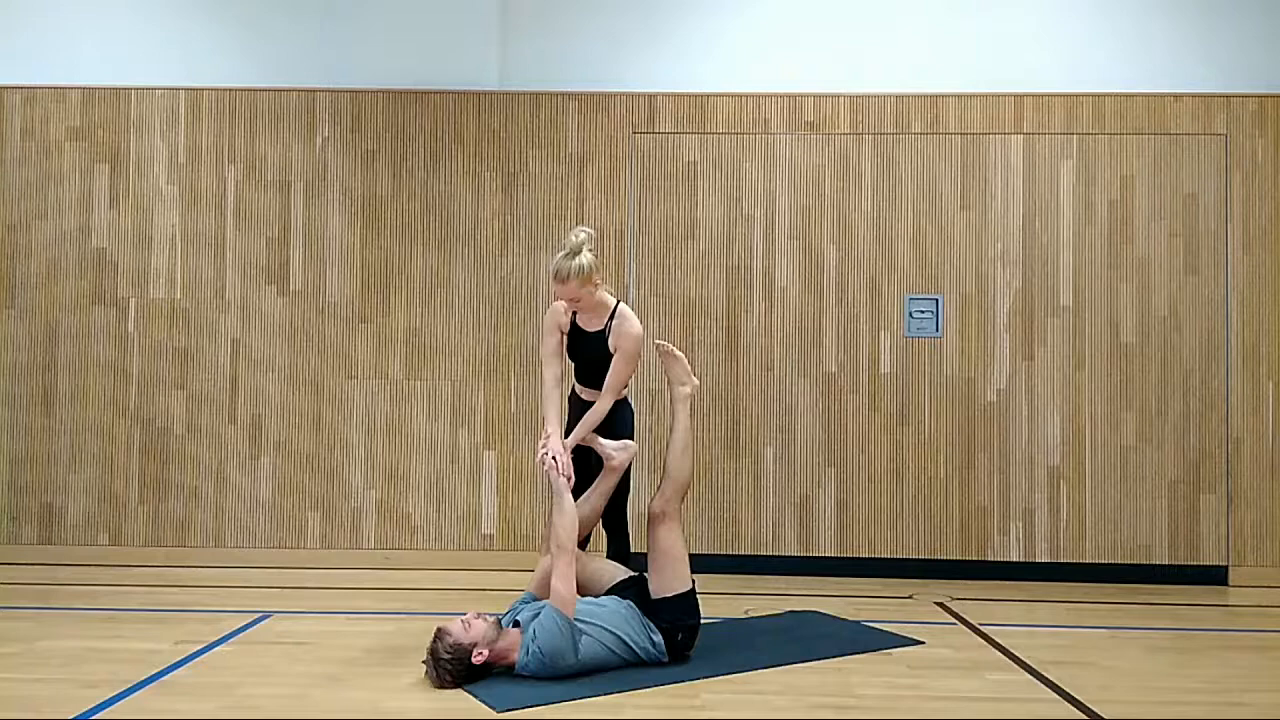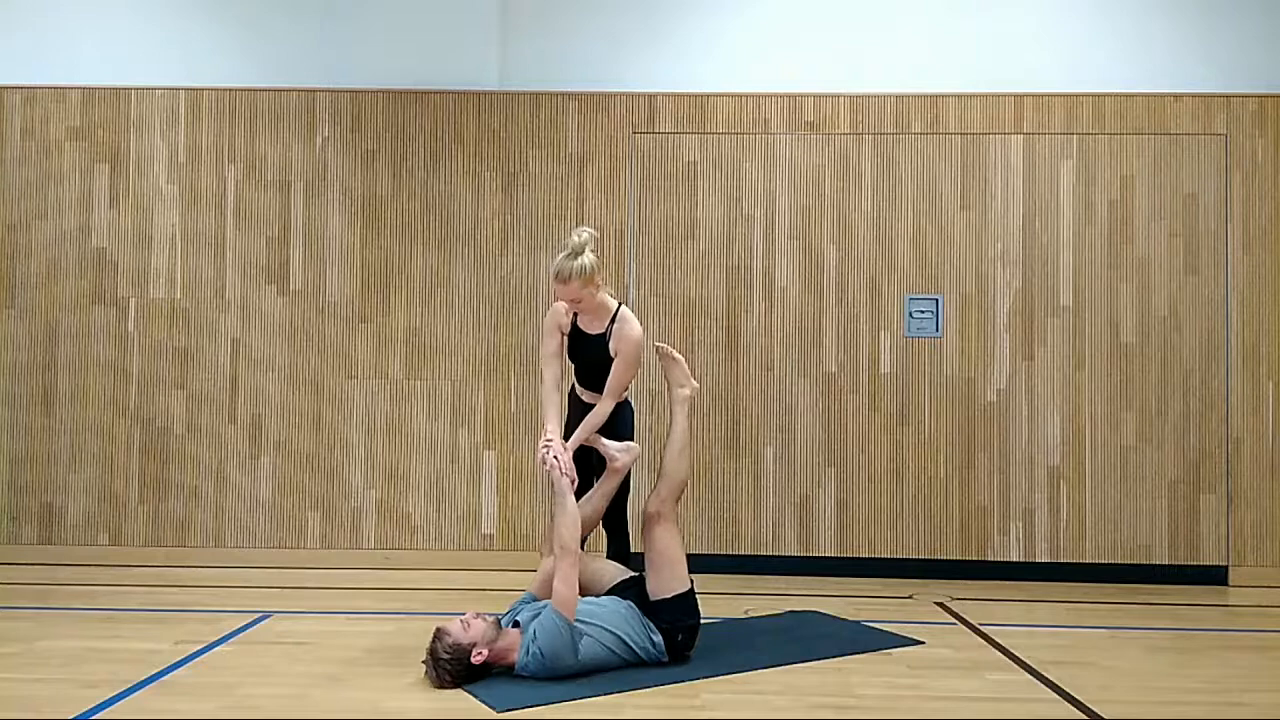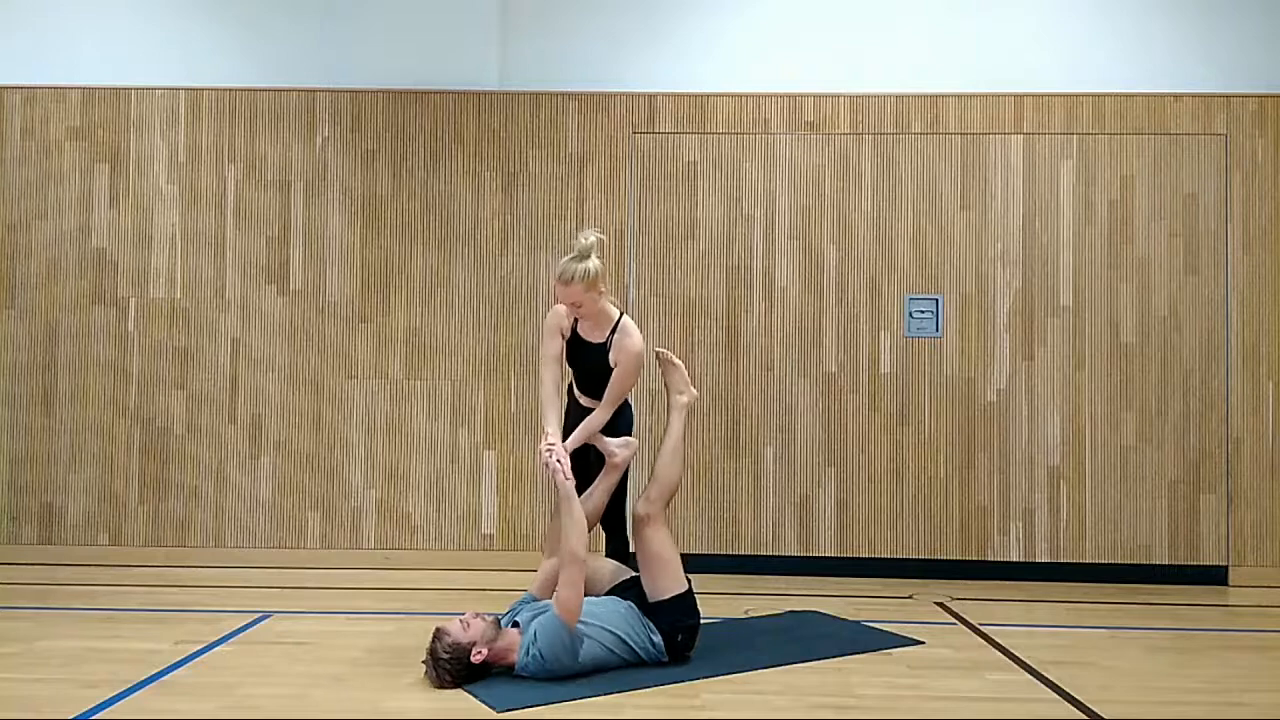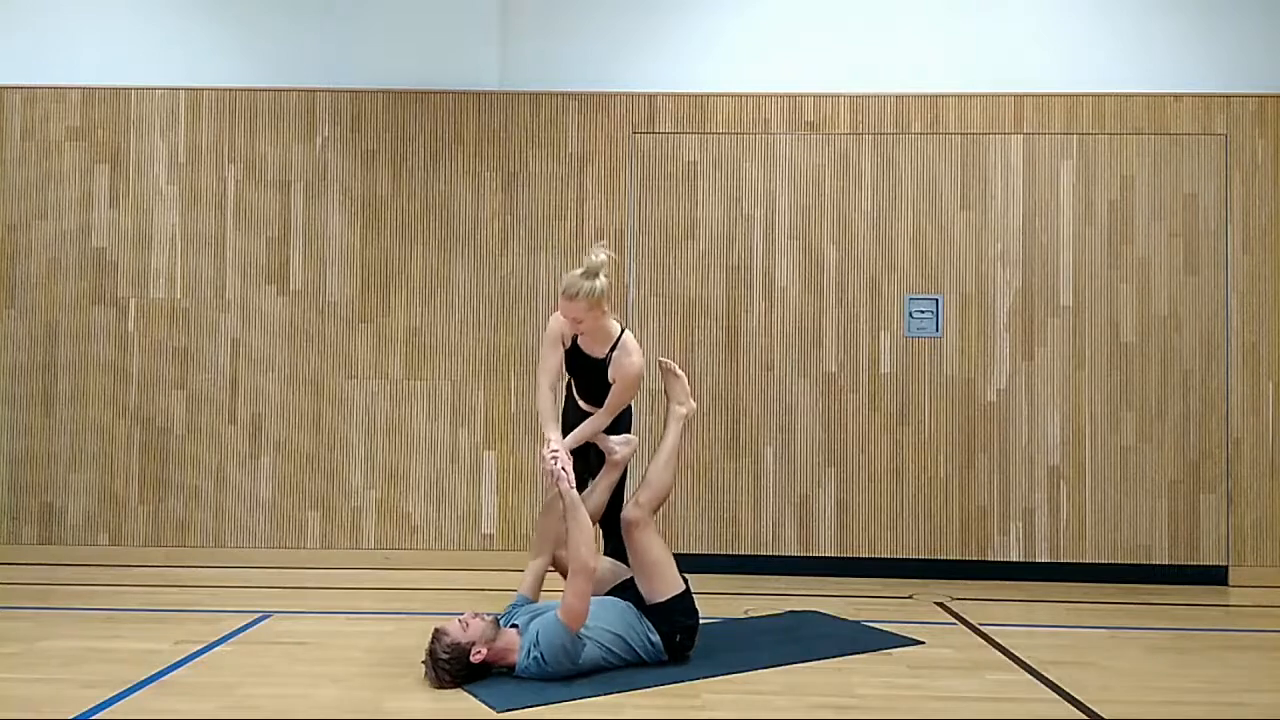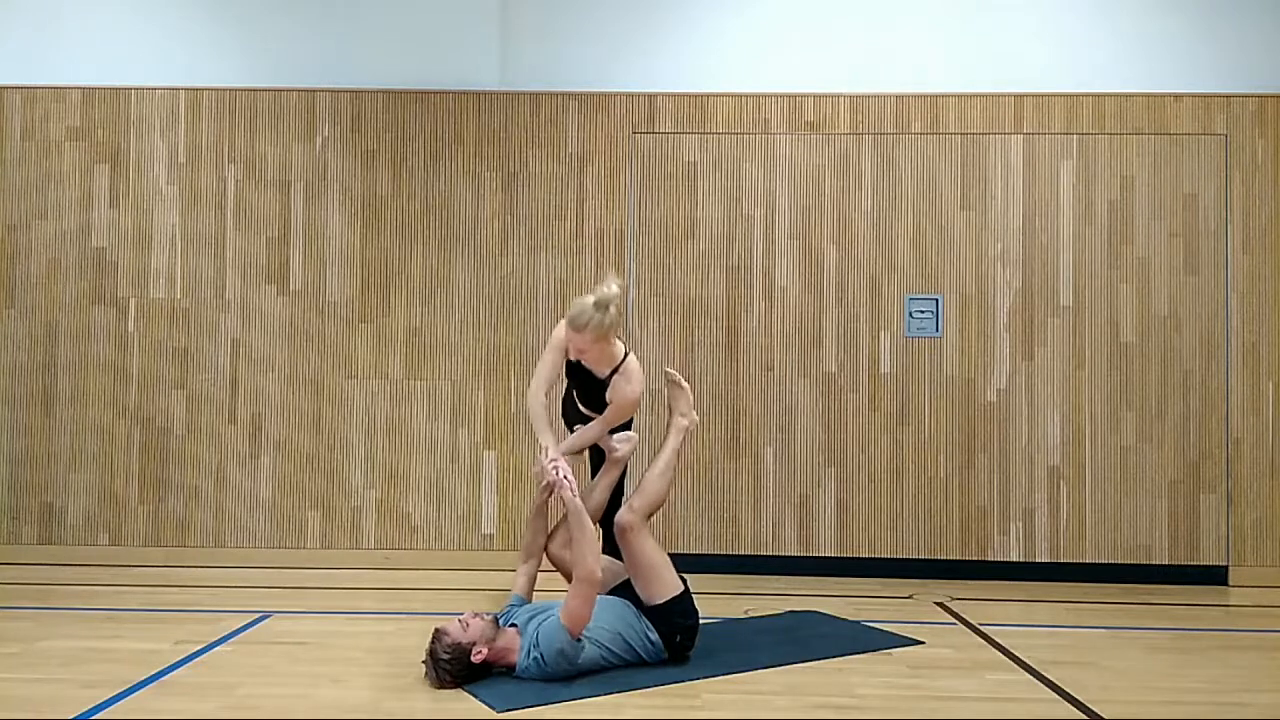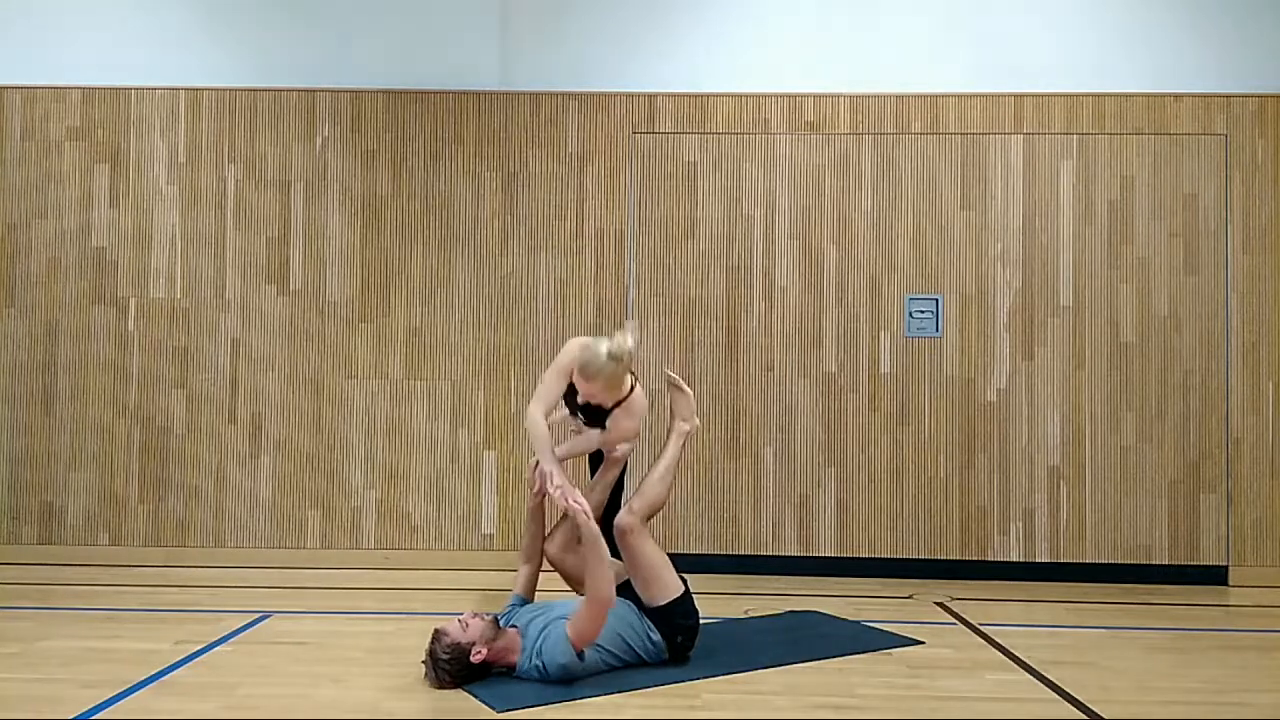
dt=0.2s
person 1, frame 1
left shoulder: (514, 621)
right shoulder: (544, 651)
left elbow: (551, 555)
right elbow: (562, 555)
left wrist: (560, 488)
right wrist: (559, 483)
left hip: (631, 604)
right hip: (667, 628)
left knee: (558, 550)
right knee: (662, 509)
left ankle: (612, 465)
right ankle: (680, 396)
person 1, frame 2
left shoulder: (514, 622)
right shoulder: (543, 653)
left elbow: (553, 556)
right elbow: (566, 556)
left wrist: (563, 486)
right wrist: (561, 483)
left hip: (632, 605)
right hip: (667, 628)
left knee: (560, 548)
right knee: (658, 509)
left ankle: (616, 467)
right ankle: (679, 398)
person 1, frame 3
left shoulder: (513, 623)
right shoulder: (544, 653)
left elbow: (552, 557)
right elbow: (574, 560)
left wrist: (562, 485)
right wrist: (565, 485)
left hip: (632, 608)
right hip: (668, 629)
left knee: (563, 544)
right knee: (647, 510)
left ankle: (614, 463)
right ankle: (677, 404)
person 1, frame 4
left shoulder: (511, 623)
right shoulder: (545, 655)
left elbow: (539, 558)
right elbow: (584, 569)
left wrist: (555, 492)
right wrist: (568, 492)
left hip: (633, 608)
right hip: (667, 629)
left knee: (559, 544)
right knee: (636, 514)
left ankle: (615, 460)
right ankle: (676, 415)
person 1, frame 5
left shoulder: (509, 624)
right shoulder: (545, 655)
left elbow: (528, 560)
right elbow: (589, 577)
left wrist: (542, 495)
right wrist: (572, 503)
left hip: (631, 609)
right hip: (668, 628)
left knee: (558, 545)
right knee: (628, 519)
left ankle: (615, 459)
right ankle: (678, 426)
person 1, frame 6
left shoulder: (510, 624)
right shoulder: (549, 659)
left elbow: (528, 563)
right elbow: (602, 599)
left wrist: (535, 500)
right wrist: (587, 525)
left hip: (634, 609)
right hip: (669, 627)
left knee: (555, 546)
right knee: (627, 522)
left ankle: (614, 459)
right ankle: (678, 430)
person 2, frame 1
left shoulder: (627, 328)
right shoulder: (558, 315)
left elbow: (609, 396)
right elbow: (551, 376)
left wrist: (567, 445)
right wrist: (553, 433)
left hip: (613, 418)
right hip: (577, 410)
left knee: (612, 513)
right knee: (574, 504)
person 2, frame 2
left shoulder: (628, 332)
right shoulder: (559, 315)
left elbow: (609, 400)
right elbow: (550, 376)
left wrist: (568, 447)
right wrist: (552, 431)
left hip: (613, 420)
right hip: (578, 410)
left knee: (613, 514)
right knee: (575, 503)
person 2, frame 3
left shoulder: (629, 343)
right shoulder: (559, 318)
left elbow: (608, 408)
right elbow: (549, 380)
left wrist: (565, 447)
right wrist: (552, 433)
left hip: (611, 422)
right hip: (576, 411)
left knee: (610, 513)
person 2, frame 4
left shoulder: (629, 360)
right shoulder: (562, 323)
left elbow: (605, 417)
right elbow: (544, 387)
left wrist: (561, 446)
right wrist: (554, 440)
left hip: (610, 424)
right hip: (574, 410)
left knee: (609, 512)
right knee: (574, 485)
person 2, frame 5
left shoulder: (629, 386)
right shoulder: (568, 332)
left elbow: (600, 428)
right elbow: (536, 391)
left wrist: (555, 450)
right wrist: (550, 447)
left hip: (607, 426)
right hip: (576, 410)
left knee: (607, 511)
person 2, frame 6
left shoulder: (630, 419)
right shoulder: (577, 351)
left elbow: (594, 441)
right elbow: (535, 412)
left wrist: (551, 459)
right wrist: (554, 474)
right hip: (585, 417)
left knee: (606, 512)
